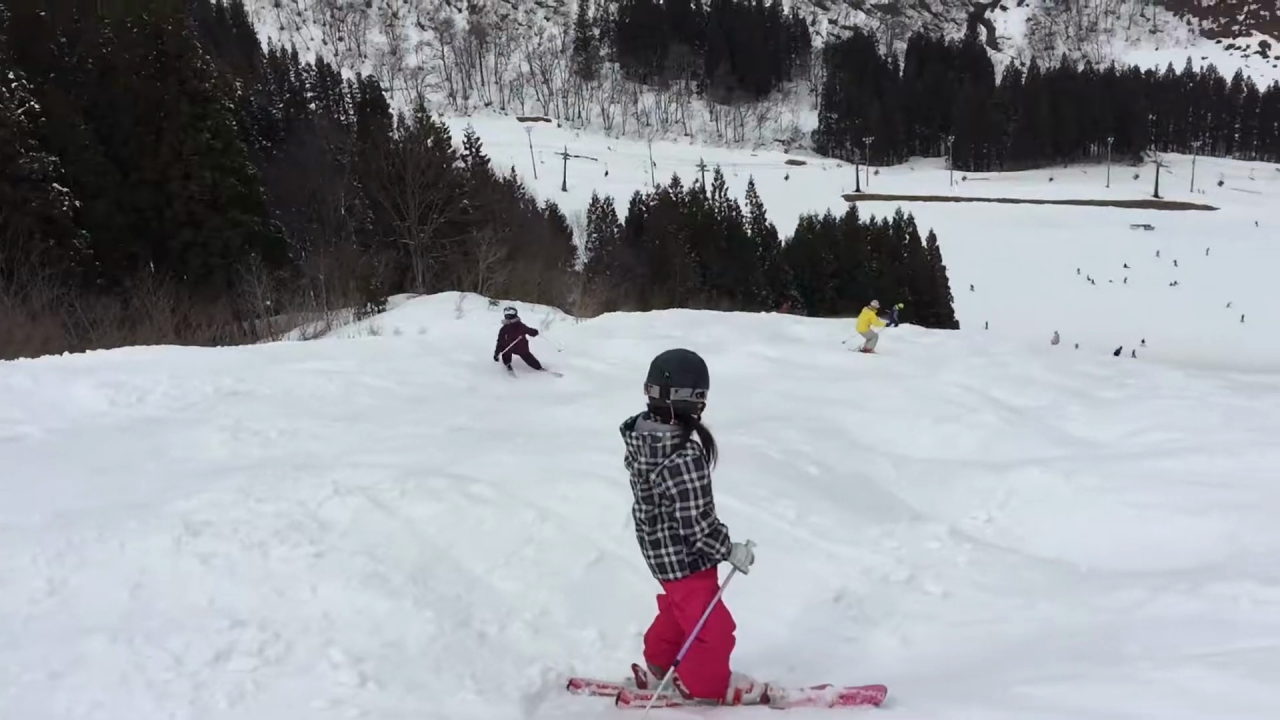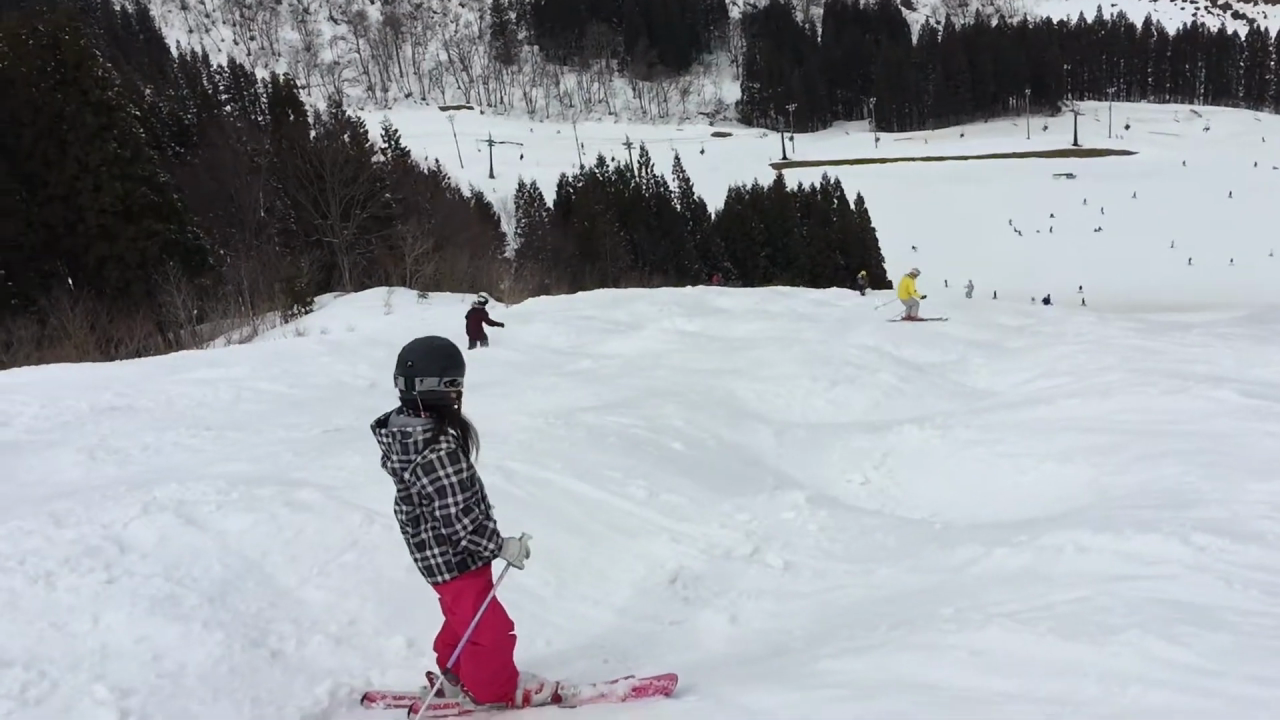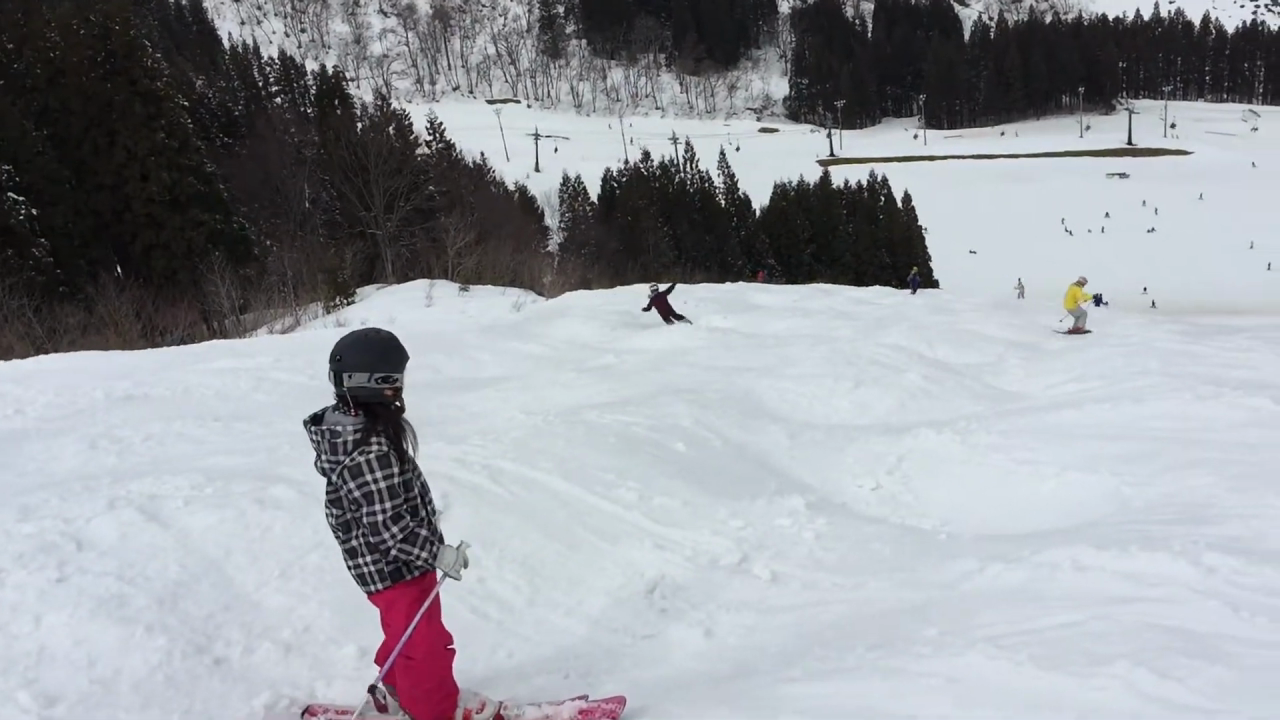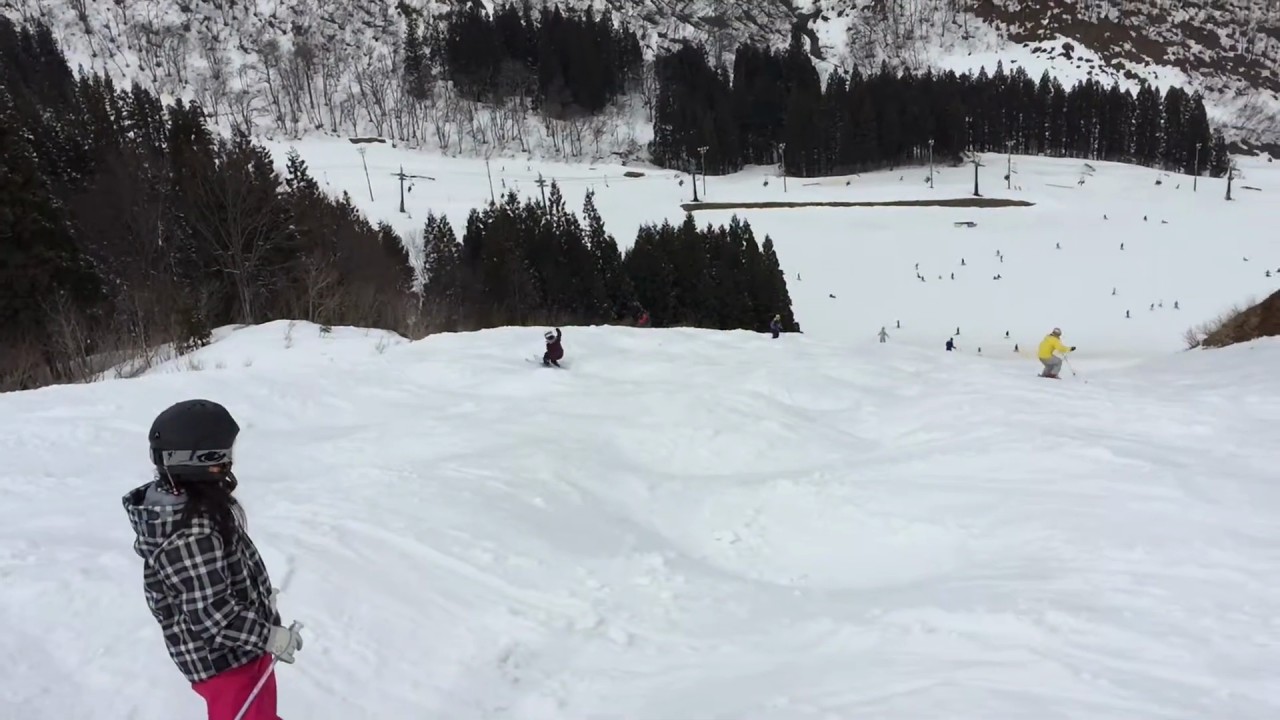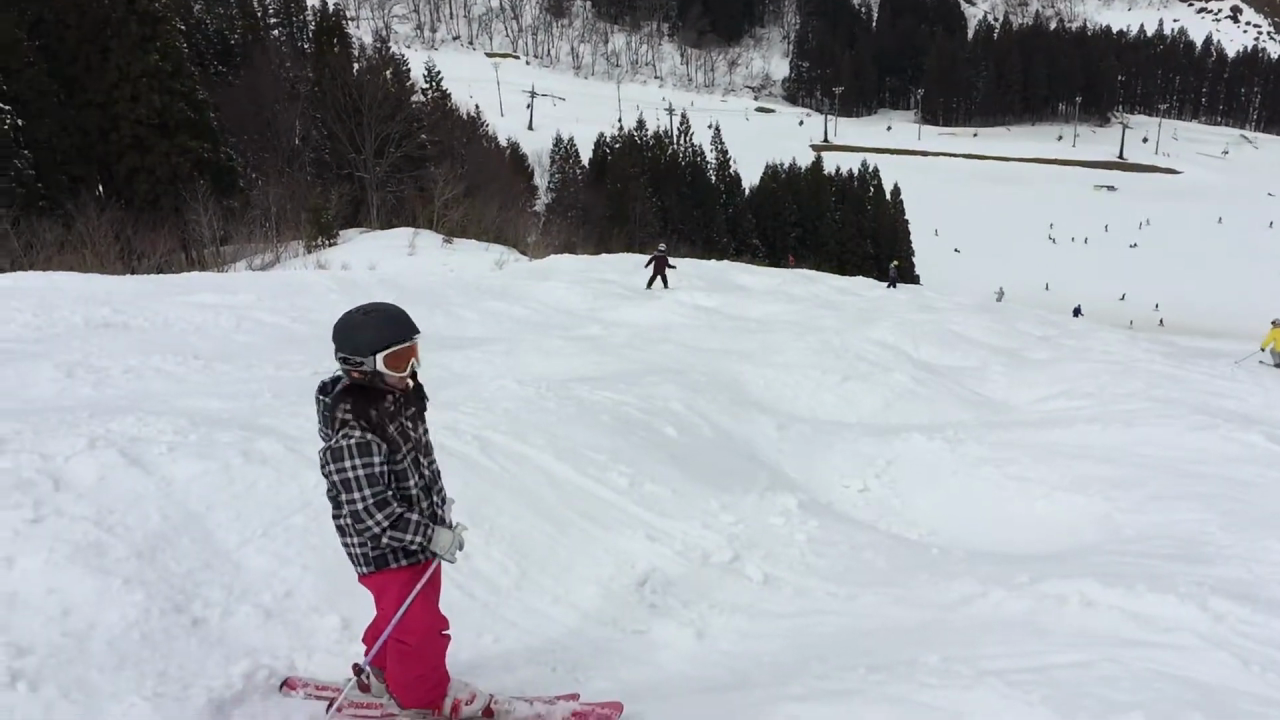
dt=1s
person 1, frame 1
left shoulder: (641, 432)
right shoulder: (683, 457)
right elbow: (696, 523)
right wrist: (730, 550)
left hip: (660, 550)
right hip: (685, 557)
left knee: (678, 609)
right knee: (712, 626)
left ankle: (660, 667)
right ankle: (705, 684)
person 1, frame 2
left shoulder: (402, 429)
right shoulder: (439, 451)
right elbow: (459, 520)
right wrist: (501, 545)
left hip: (437, 555)
right hip: (456, 558)
left knee: (463, 618)
right knee: (488, 626)
left ankle: (456, 677)
right ankle: (496, 689)
person 1, frame 3
left shoulder: (353, 428)
right shoulder: (370, 453)
right elbow: (388, 527)
right wrist: (438, 555)
left hip: (388, 564)
right hip: (395, 570)
left knee: (407, 634)
right knee: (423, 643)
person 1, frame 4
left shoulder: (186, 502)
right shoulder: (193, 534)
right elbow: (211, 614)
right wrist: (270, 636)
left hip: (238, 648)
right hip: (224, 656)
person 1, frame 5
left shoulder: (398, 399)
right shoulder: (355, 433)
right elbow: (372, 513)
left wrist: (437, 510)
right wrist: (433, 536)
left hip: (416, 535)
right hip: (389, 550)
left knee: (401, 615)
right knee: (418, 625)
left ankle: (383, 673)
